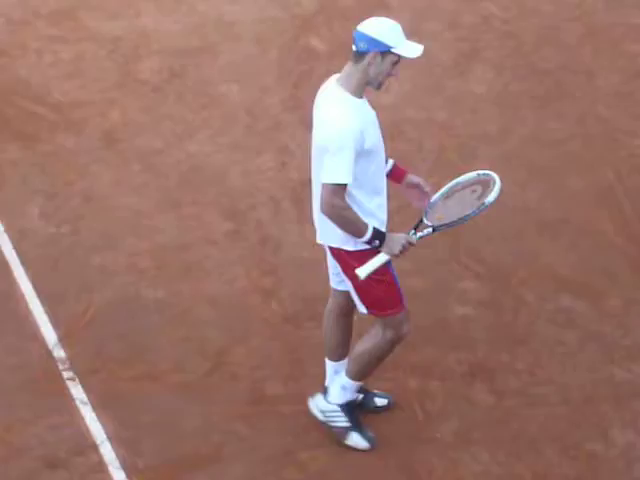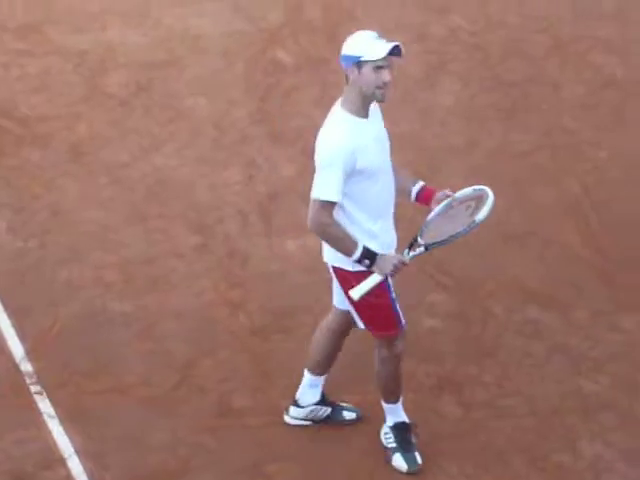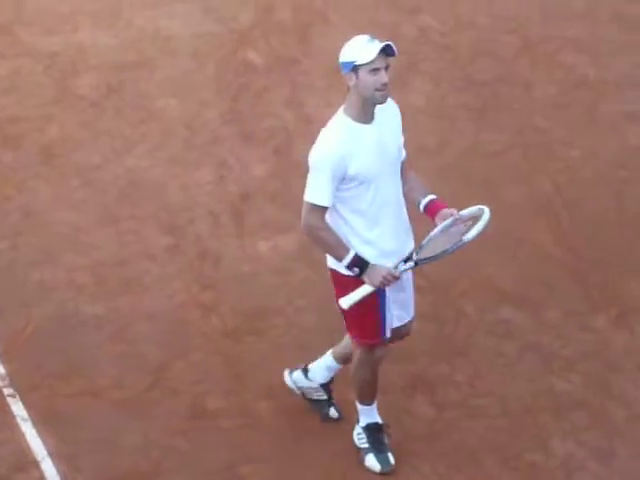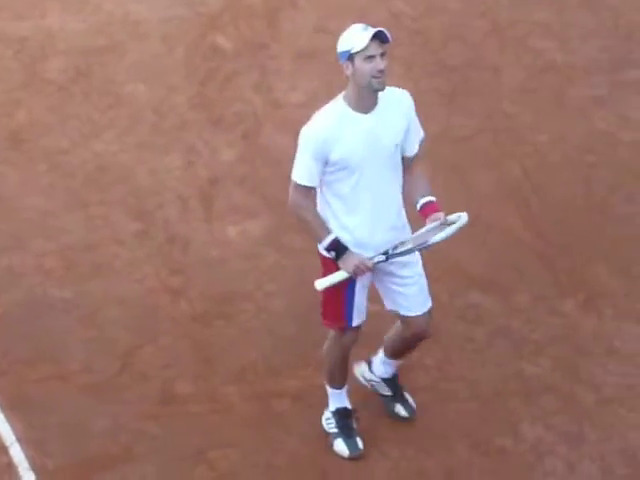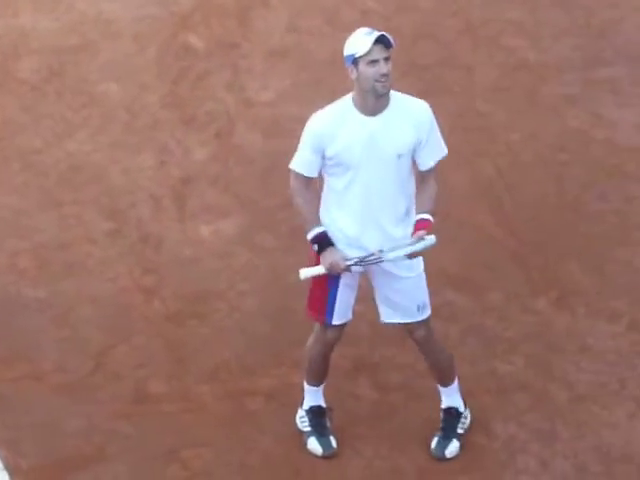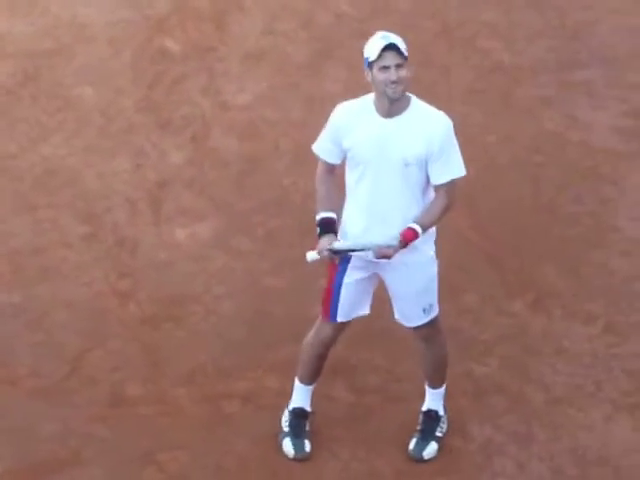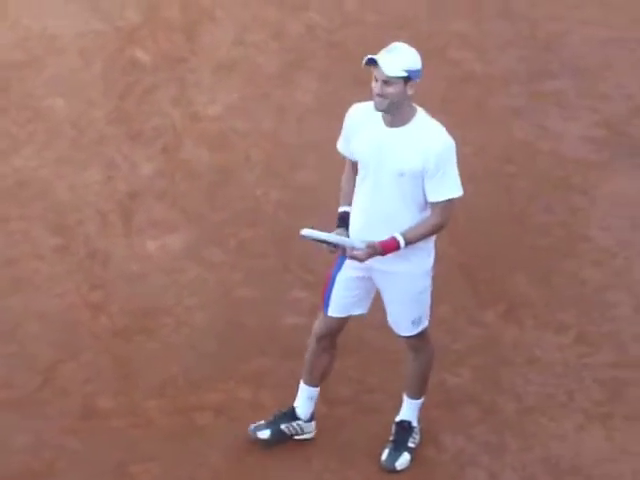
dt=0.2s
person 1, frame 1
left shoulder: (338, 86)
right shoulder: (343, 121)
right elbow: (331, 204)
left wrist: (398, 174)
right wrist: (380, 238)
left hip: (347, 232)
right hip: (355, 237)
left knee: (343, 301)
right knee: (394, 325)
left ankle: (337, 389)
right ankle: (338, 400)
person 1, frame 2
left shoulder: (371, 109)
right shoulder: (338, 140)
right elbow: (319, 220)
left wrist: (423, 192)
right wrist: (369, 259)
left hip: (378, 248)
right hip: (358, 258)
left knee: (341, 319)
right knee: (392, 342)
left ankle: (307, 402)
right ankle: (396, 425)
person 1, frame 3
left shoulder: (389, 112)
right shoulder: (333, 146)
right elbow: (312, 221)
left wrist: (434, 207)
right wrist: (362, 267)
left hip: (399, 251)
right hip: (361, 264)
left knee: (394, 331)
right knee: (372, 346)
left ankle: (311, 377)
right ankle: (369, 426)
person 1, frame 4
left shoulder: (401, 104)
right shoulder: (322, 129)
right elbow: (300, 197)
left wrist: (428, 206)
right wrist: (339, 250)
left hip: (398, 240)
right hip: (347, 250)
left knee: (419, 324)
right knee: (344, 335)
left ankle: (380, 371)
right ankle: (339, 410)
person 1, frame 5
left shoulder: (416, 114)
right shoulder: (325, 123)
left elbow: (427, 177)
right elbow: (300, 184)
left wrist: (422, 224)
right wrist: (322, 244)
left hip: (399, 246)
right hip: (342, 248)
left knee: (420, 332)
right knee: (327, 333)
left ankle: (454, 408)
right ankle: (312, 408)
person 1, frame 6
left shoulder: (435, 126)
right shoulder: (346, 116)
left elbow: (445, 196)
right elbow: (327, 170)
left wrist: (406, 236)
right wrist: (328, 226)
left hip: (411, 251)
right hip: (355, 243)
left knee: (427, 332)
right knee: (326, 331)
left ankle: (434, 412)
right ankle: (297, 411)
person 1, frame 7
left shoulder: (436, 143)
right shoulder: (358, 117)
left elbow: (440, 216)
left wrist: (385, 246)
right wrist: (343, 221)
left hip: (407, 260)
right hip: (357, 248)
left knee: (416, 340)
right knee: (325, 330)
left ankle: (408, 423)
right ankle: (301, 416)
